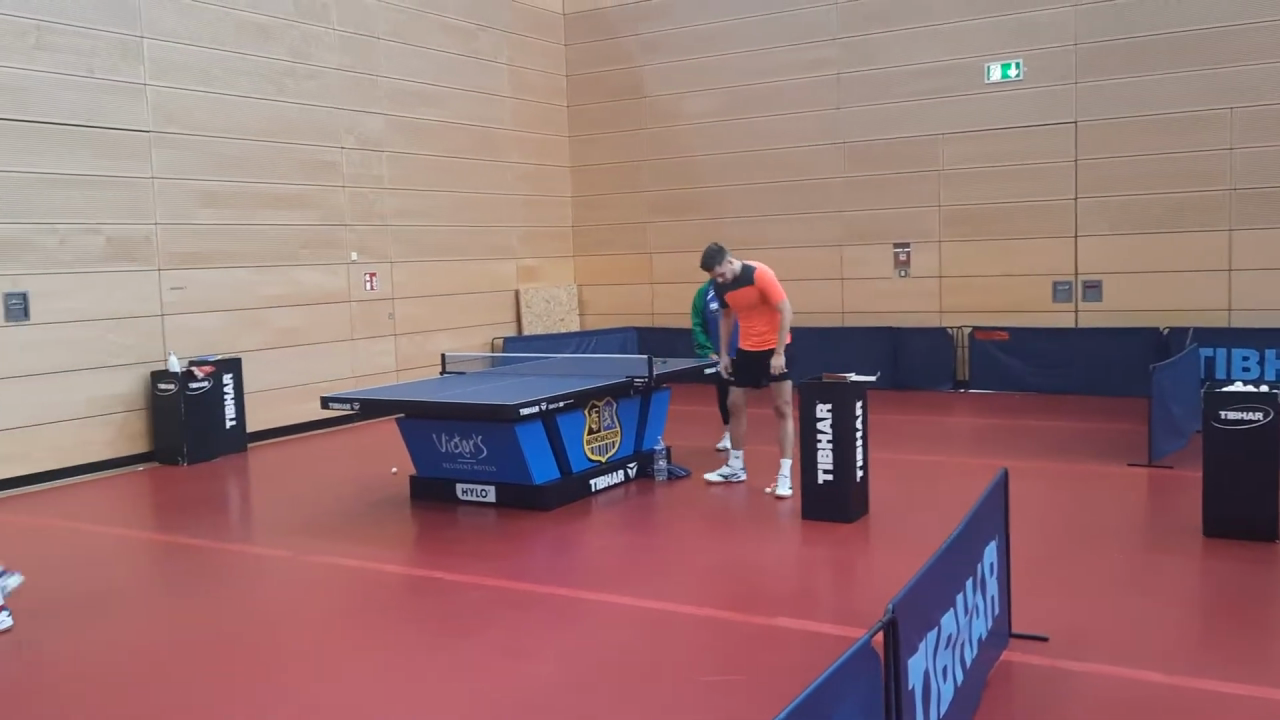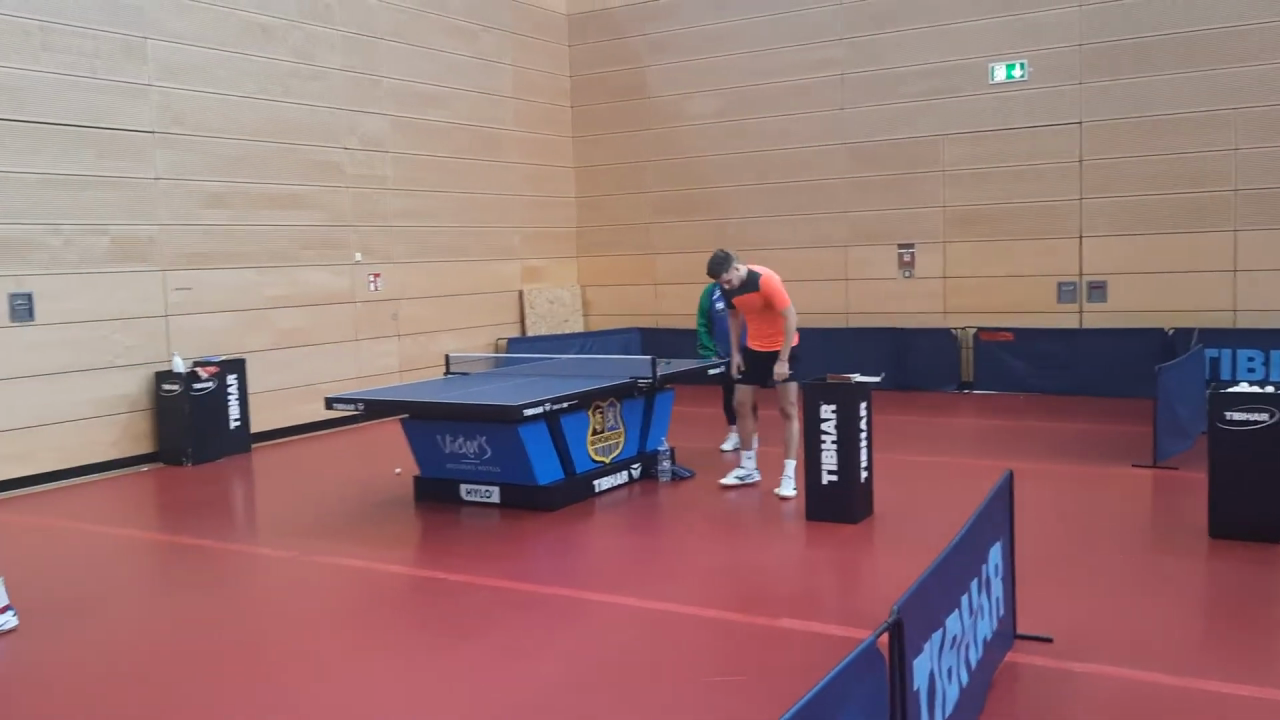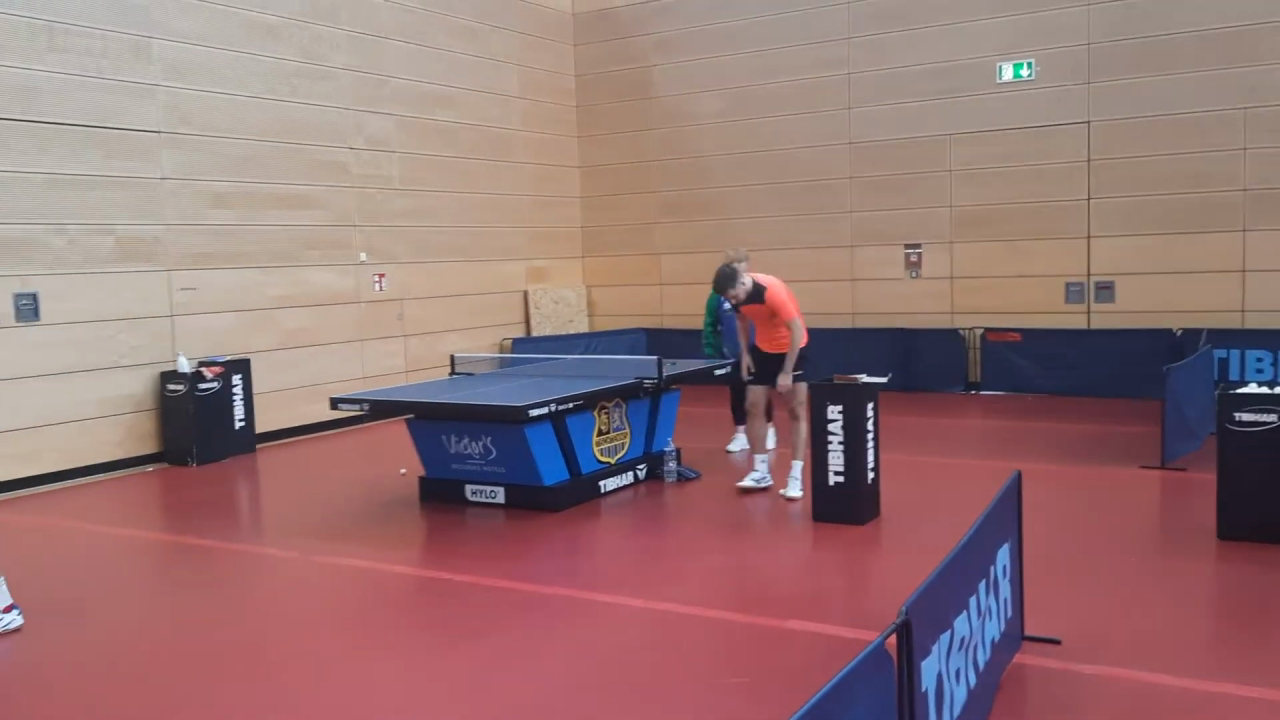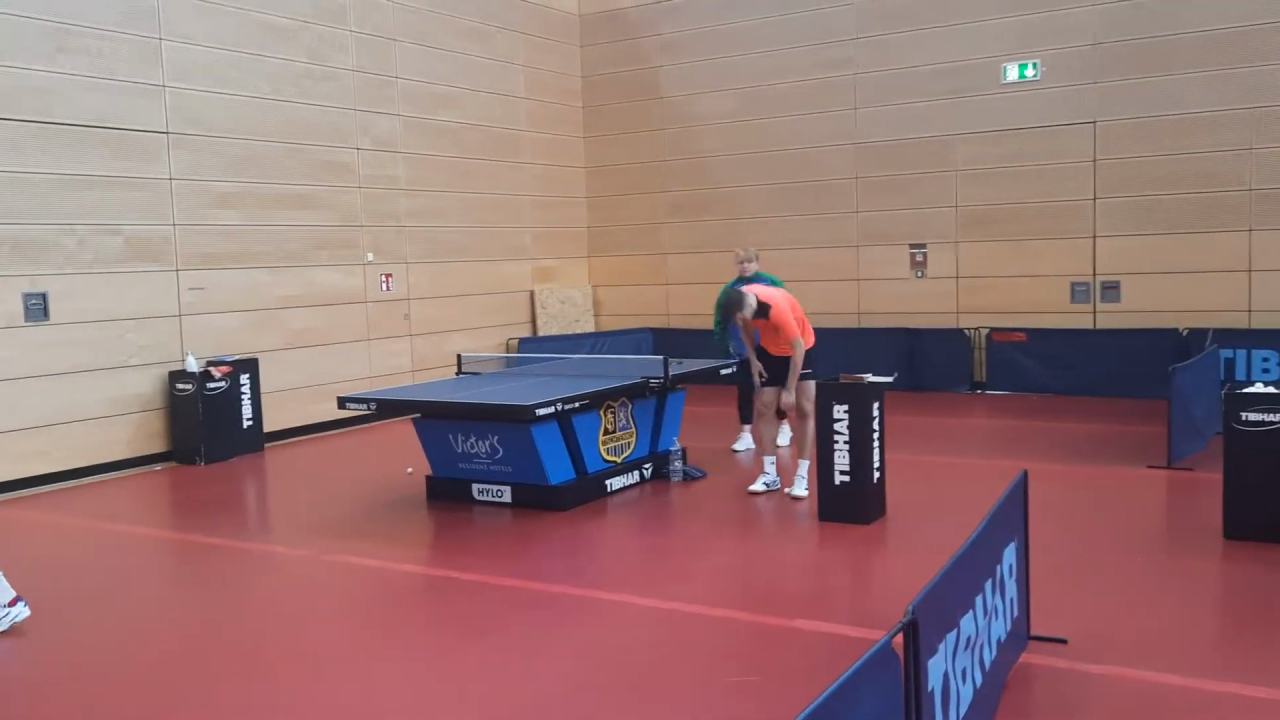
dt=0.1s
person 1, frame 1
left shoulder: (760, 275)
right shoulder: (721, 285)
left elbow: (786, 311)
left wrist: (779, 353)
right wrist: (723, 353)
left hip: (775, 349)
right hip: (745, 350)
left knee: (783, 410)
right knee: (735, 405)
left ankle: (784, 474)
right ankle: (734, 467)
person 1, frame 2
left shoulder: (766, 280)
right shoulder: (728, 287)
left elbow: (790, 318)
left wrist: (783, 360)
right wrist: (735, 353)
left hip: (782, 349)
right hip: (753, 349)
left knee: (788, 410)
right knee: (741, 404)
left ankle: (789, 476)
right ankle: (748, 468)
person 1, frame 3
left shoulder: (771, 291)
right shoulder: (734, 293)
left elbow: (796, 329)
left wrist: (787, 373)
right wrist: (744, 356)
left hip: (792, 347)
right hip: (761, 351)
left knee: (796, 412)
right knee: (753, 407)
left ankle: (796, 476)
right ankle: (761, 470)
person 1, frame 4
left shoulder: (777, 307)
right shoulder: (741, 307)
left elbow: (798, 347)
left wrist: (789, 390)
right wrist: (753, 359)
left hip: (799, 352)
right hip: (769, 351)
left knee: (804, 409)
right knee: (762, 408)
left ankle: (802, 476)
right ankle: (770, 474)
person 2, frame 1
right shoulder: (704, 293)
right elbow: (697, 325)
right wrist: (708, 350)
right hip: (717, 354)
right knee: (723, 392)
right ankle: (729, 431)
person 2, frame 2
right shoulder: (710, 292)
right elbow: (703, 325)
right wrist: (708, 351)
right hip: (724, 353)
right knee: (728, 393)
left ankle: (751, 433)
right ankle: (733, 434)
person 2, frame 3
right shoulder: (719, 292)
right elbow: (710, 324)
right wrist: (712, 351)
right hip: (733, 353)
right knee: (737, 392)
left ankle: (770, 429)
right ankle: (740, 435)
person 2, frame 4
left shoulder: (771, 283)
right shoulder: (730, 290)
right elbow: (721, 323)
right wrist: (725, 345)
right hip: (742, 351)
right knee: (744, 392)
left ankle: (784, 427)
right ankle: (746, 434)
